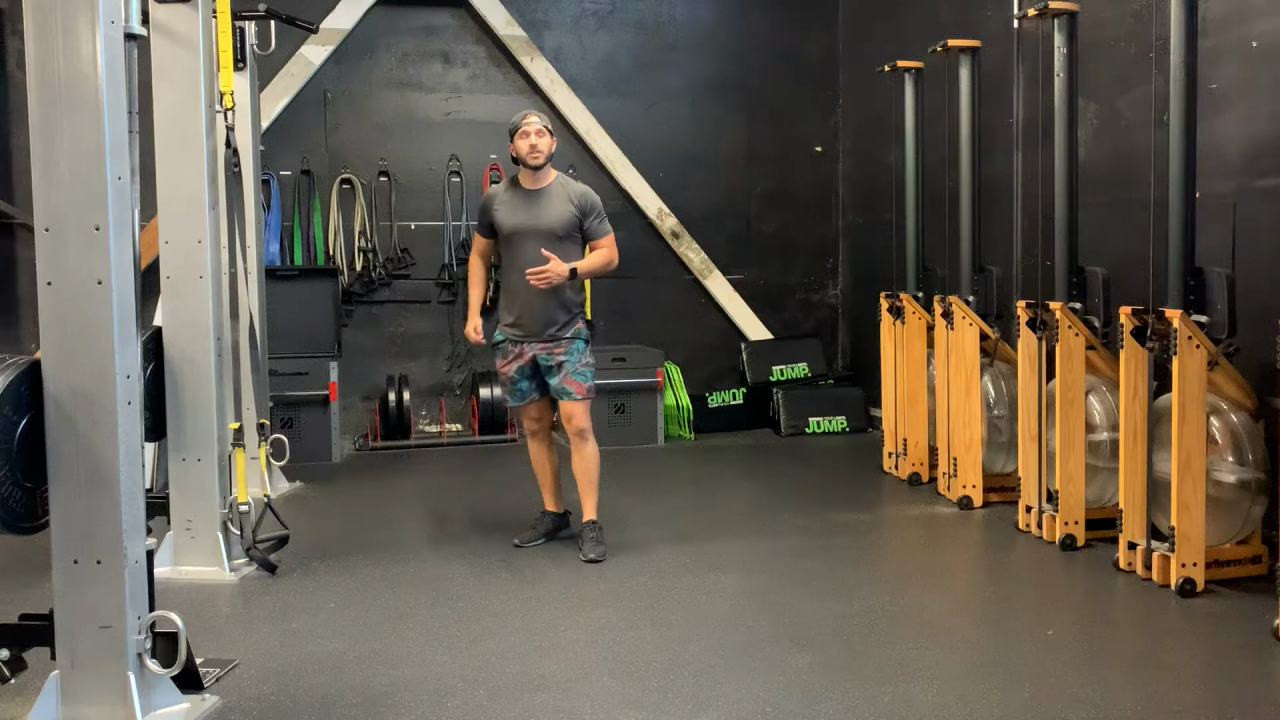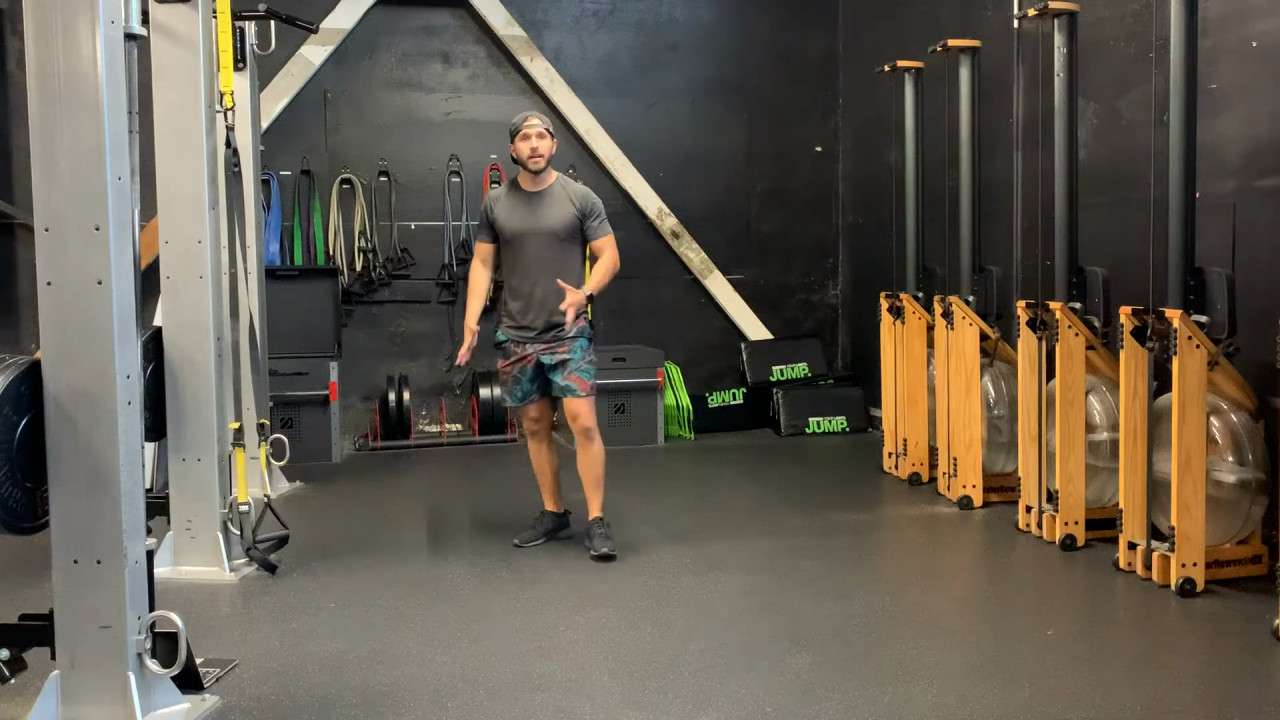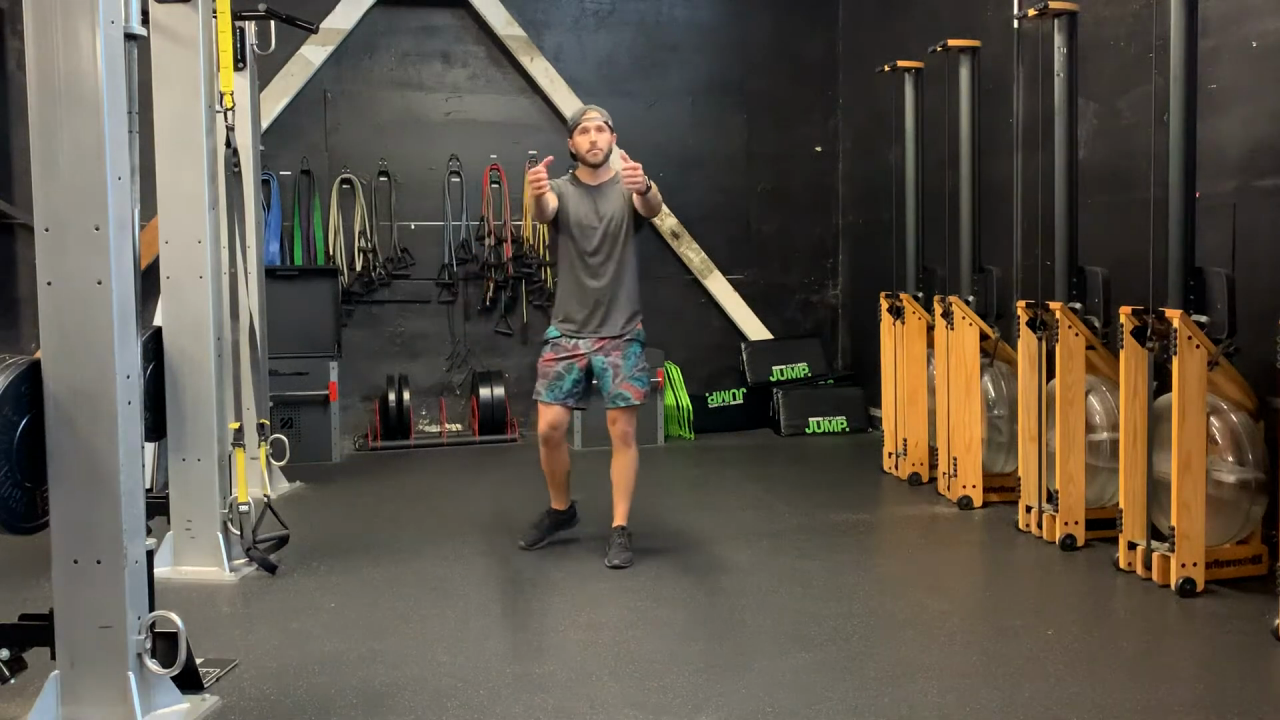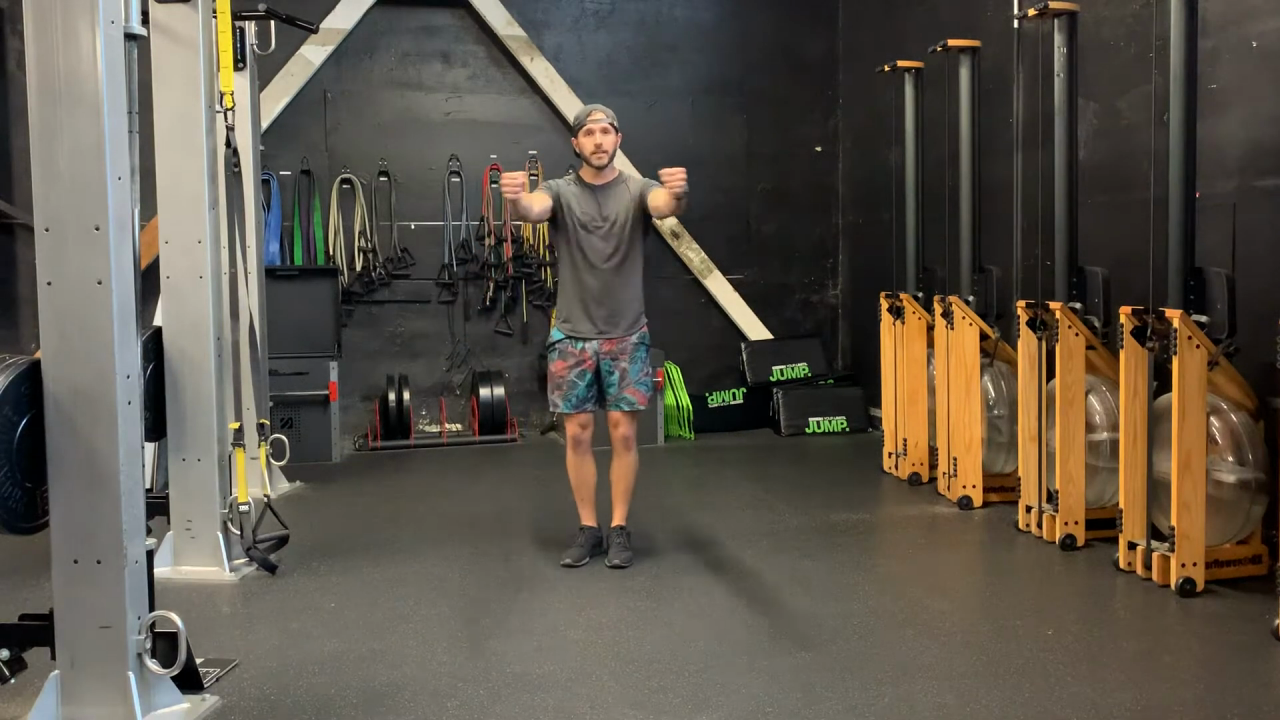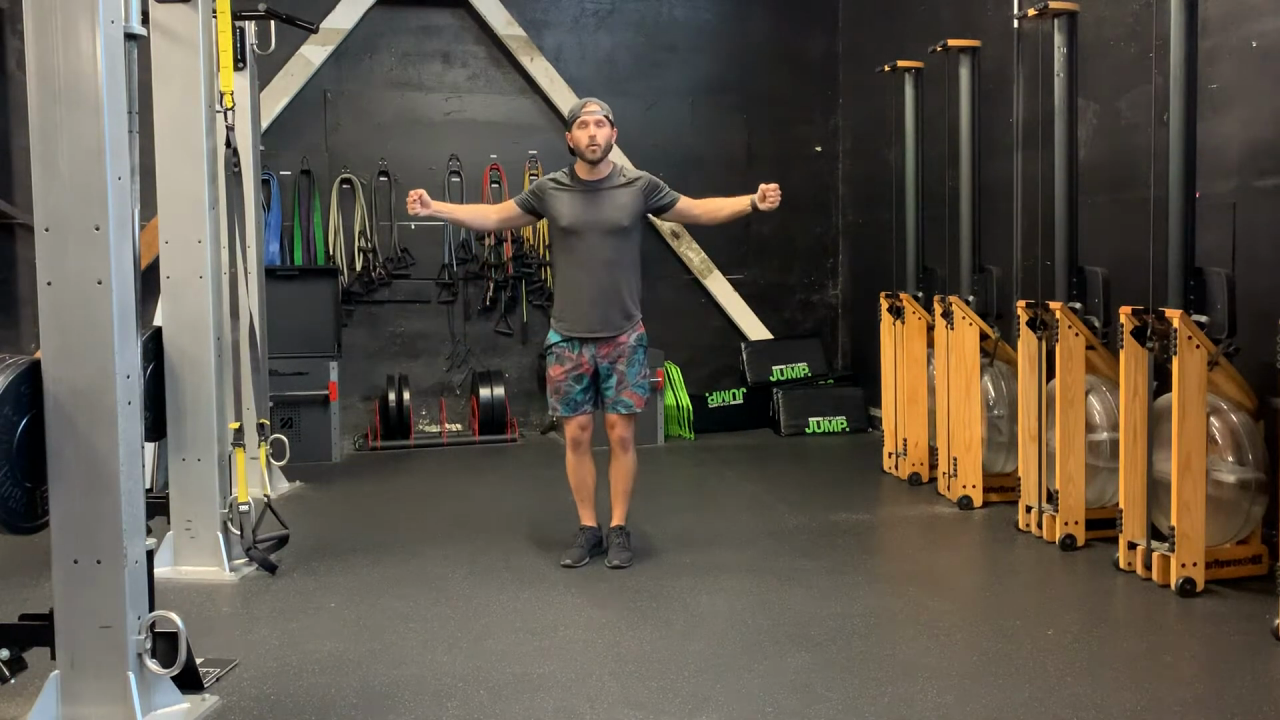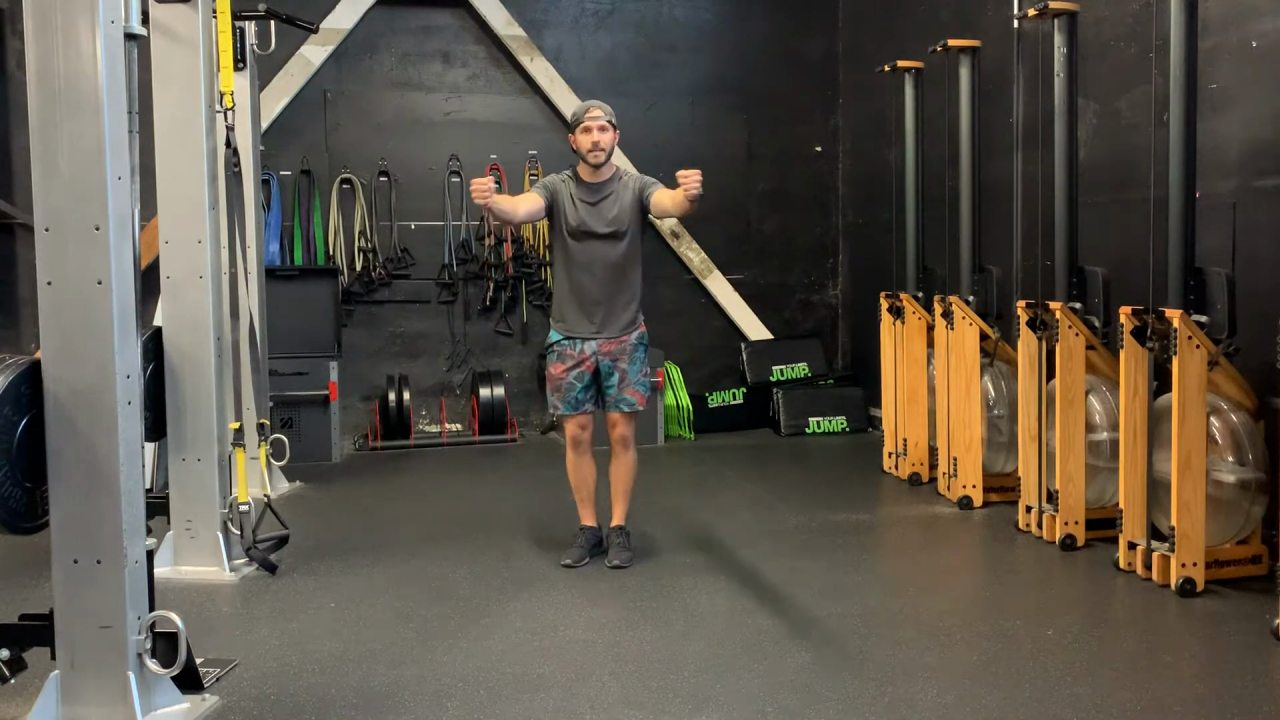
dt=0.7s
person 1, frame 1
left shoulder: (580, 196)
right shoulder: (495, 199)
left elbow: (609, 255)
right elbow: (479, 256)
left wrist: (569, 270)
right wrist: (474, 313)
left hip: (566, 333)
right hip: (513, 337)
left knee: (578, 425)
right knee: (535, 426)
left ankle: (591, 523)
right ankle: (553, 513)
person 1, frame 2
left shoulder: (580, 198)
right shoulder: (495, 203)
left elbow: (609, 256)
right elbow: (482, 264)
left wrist: (584, 294)
right wrist: (471, 321)
left hip: (568, 334)
right hip: (516, 336)
left knee: (583, 423)
right knee: (535, 427)
left ankle: (597, 521)
right ankle: (554, 515)
person 1, frame 3
left shoulder: (631, 190)
right shoulder: (560, 189)
left elbow: (654, 207)
right elbow: (542, 212)
left wrist: (644, 186)
right wrist: (536, 192)
left hip: (621, 333)
right hip: (566, 332)
left knee: (623, 432)
right knee: (550, 429)
left ankle: (620, 529)
right ankle: (559, 509)
person 1, frame 4
left shoulder: (637, 189)
right shoulder: (559, 191)
left elbow: (668, 204)
right elbow: (530, 209)
left wrist: (675, 189)
right wrist: (514, 197)
left hip: (626, 335)
right hip: (572, 335)
left knee: (623, 433)
right knee: (577, 433)
left ankle: (619, 529)
right ankle: (588, 528)
person 1, frame 5
left shoulder: (640, 186)
right shoulder: (549, 189)
left elbow: (698, 211)
right elbow: (495, 217)
left wrist: (753, 202)
right wrist: (434, 208)
left hip: (623, 336)
right hip: (568, 337)
left knee: (621, 434)
right knee: (576, 436)
left ankle: (618, 529)
right ankle: (587, 528)
person 1, frame 6
left shoulder: (637, 186)
right shoulder: (555, 188)
left elbow: (670, 206)
right elbow: (518, 210)
left wrist: (688, 195)
right wrist: (491, 201)
left hip: (624, 336)
right hip: (569, 336)
left knee: (622, 433)
right knee: (577, 435)
left ankle: (618, 528)
right ankle: (588, 529)
